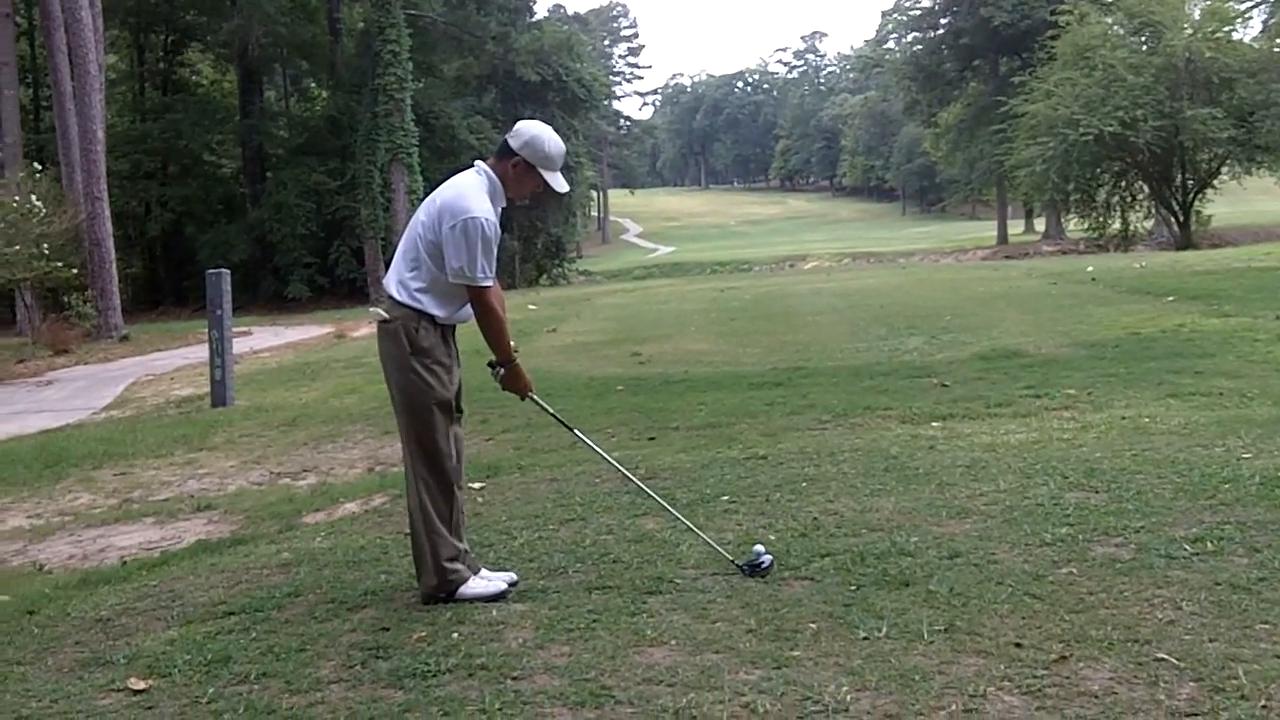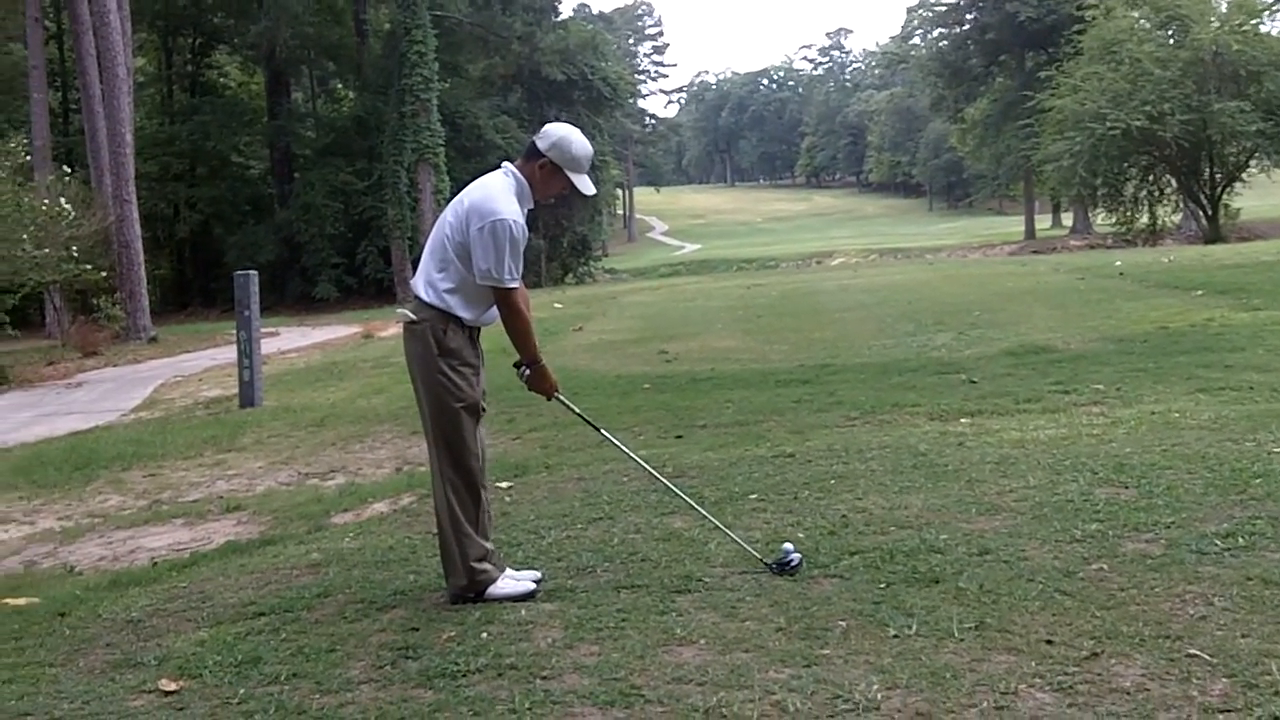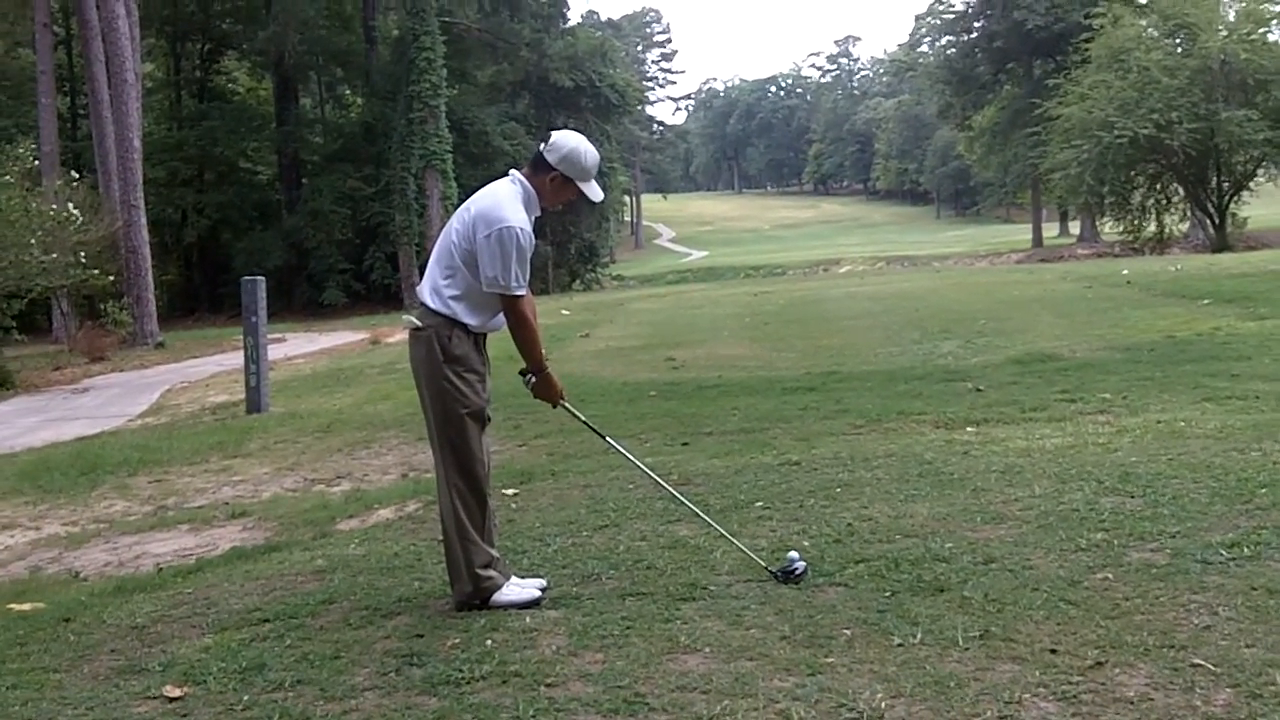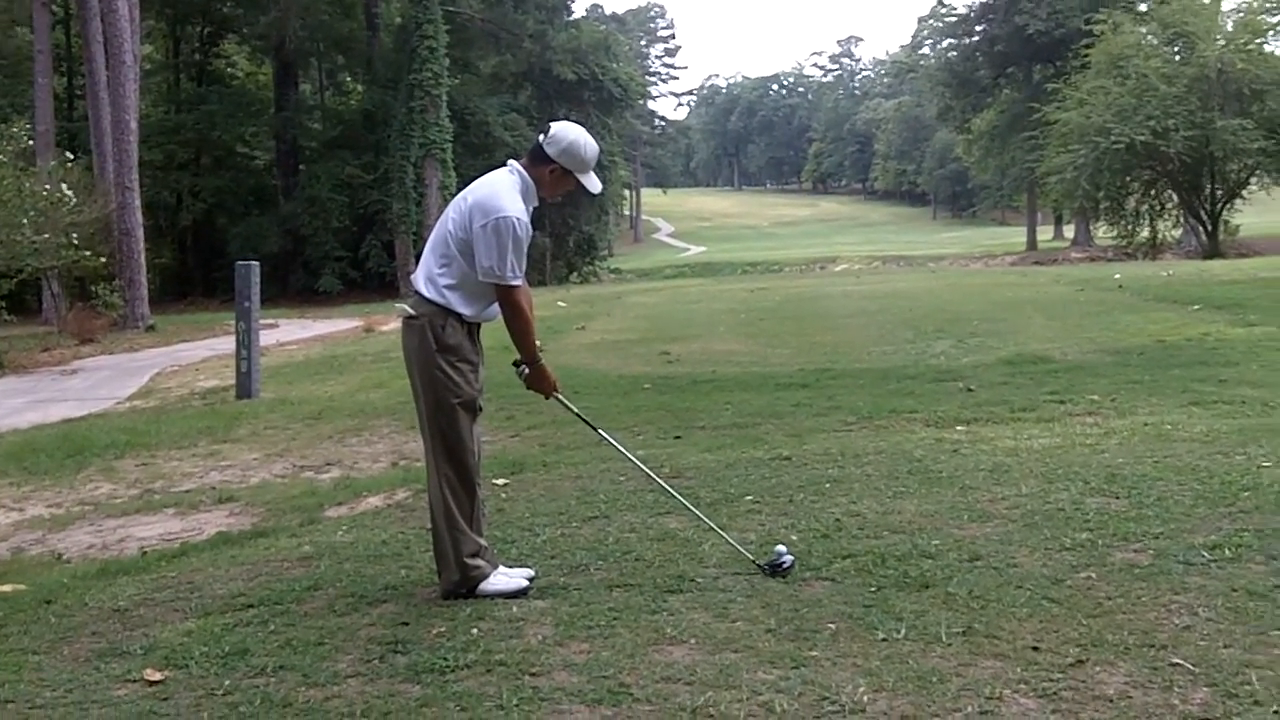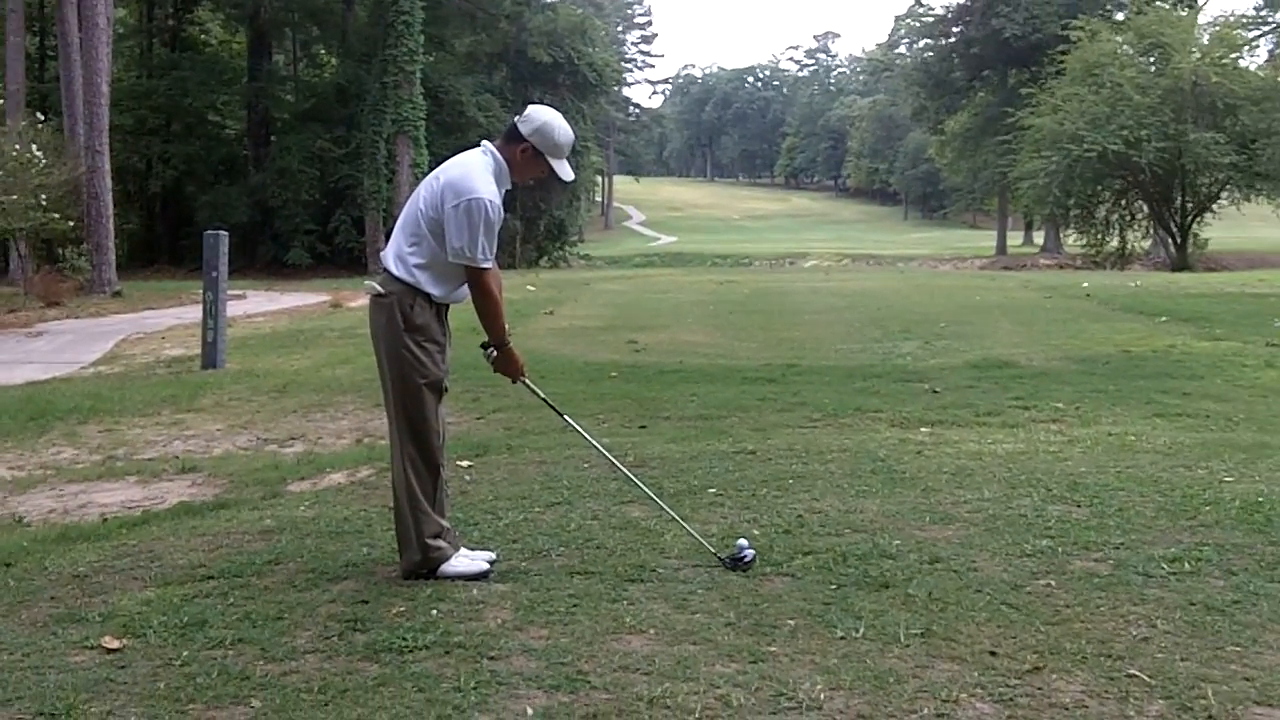
dt=0.3s
person 1, frame 1
left shoulder: (476, 188)
right shoulder: (474, 212)
left elbow: (488, 285)
right elbow: (482, 299)
left wrist: (506, 351)
right wrist: (510, 365)
left hip: (429, 328)
right hip: (416, 331)
left knee: (447, 454)
right knee: (433, 457)
left ankle: (456, 562)
right ankle: (442, 577)
person 1, frame 2
left shoulder: (501, 189)
right shoulder: (501, 213)
left elbow: (513, 288)
right elbow: (509, 301)
left wrist: (531, 355)
right wrist: (536, 366)
left hip: (453, 329)
right hip: (442, 332)
left knee: (469, 454)
right knee: (459, 458)
left ankle: (482, 563)
right ankle: (471, 576)
person 1, frame 3
left shoulder: (508, 196)
right shoulder: (509, 221)
left elbow: (520, 294)
right elbow: (515, 308)
left wrist: (537, 361)
right wrist: (542, 373)
left hip: (458, 336)
right hip: (447, 340)
left knee: (472, 462)
right knee: (463, 465)
left ankle: (487, 571)
right ankle: (477, 584)
person 1, frame 4
left shoulder: (506, 186)
right shoulder: (506, 211)
left elbow: (516, 285)
right elbow: (510, 299)
left wrist: (532, 350)
right wrist: (535, 365)
left hip: (452, 325)
right hip: (440, 329)
left knee: (463, 452)
right knee: (455, 454)
left ankle: (474, 560)
right ankle: (465, 573)
person 1, frame 5
left shoulder: (479, 166)
right shoulder: (478, 192)
left elbow: (486, 267)
right elbow: (480, 280)
left wrist: (499, 335)
right wrist: (504, 347)
left hip: (420, 304)
right hip: (407, 307)
left knee: (426, 433)
right knee: (418, 435)
left ankle: (436, 541)
right ankle: (425, 553)
